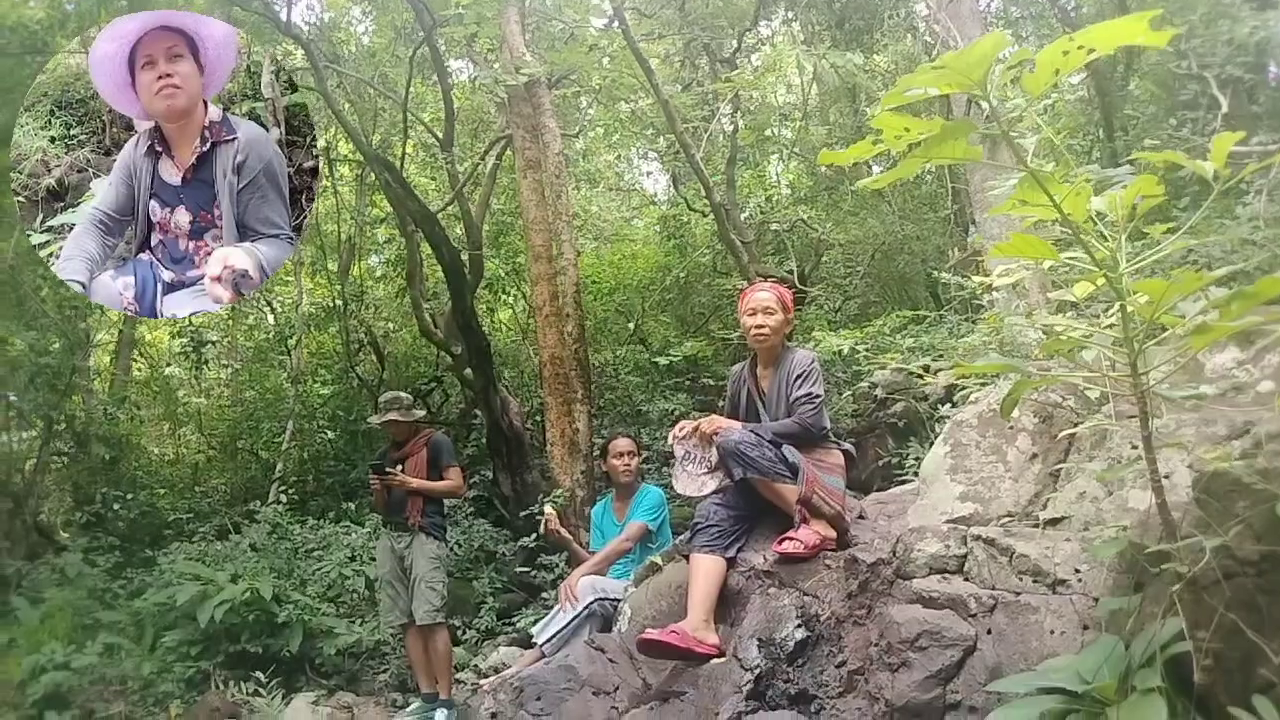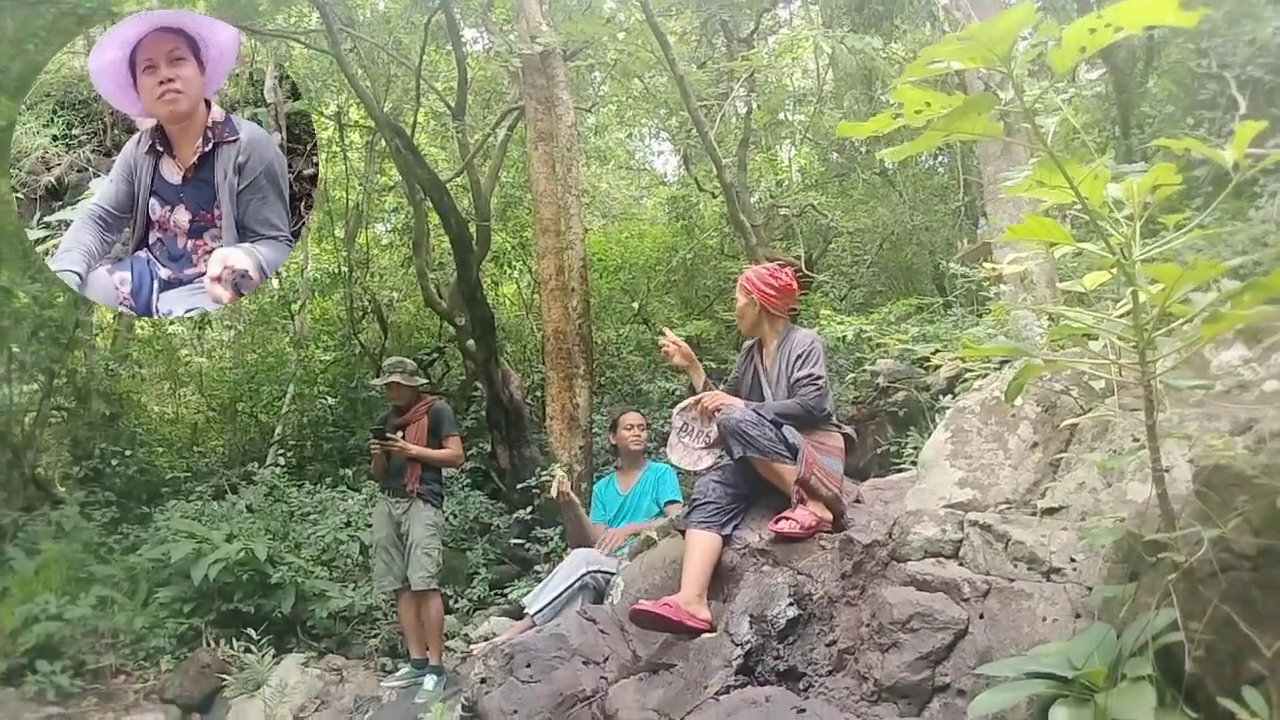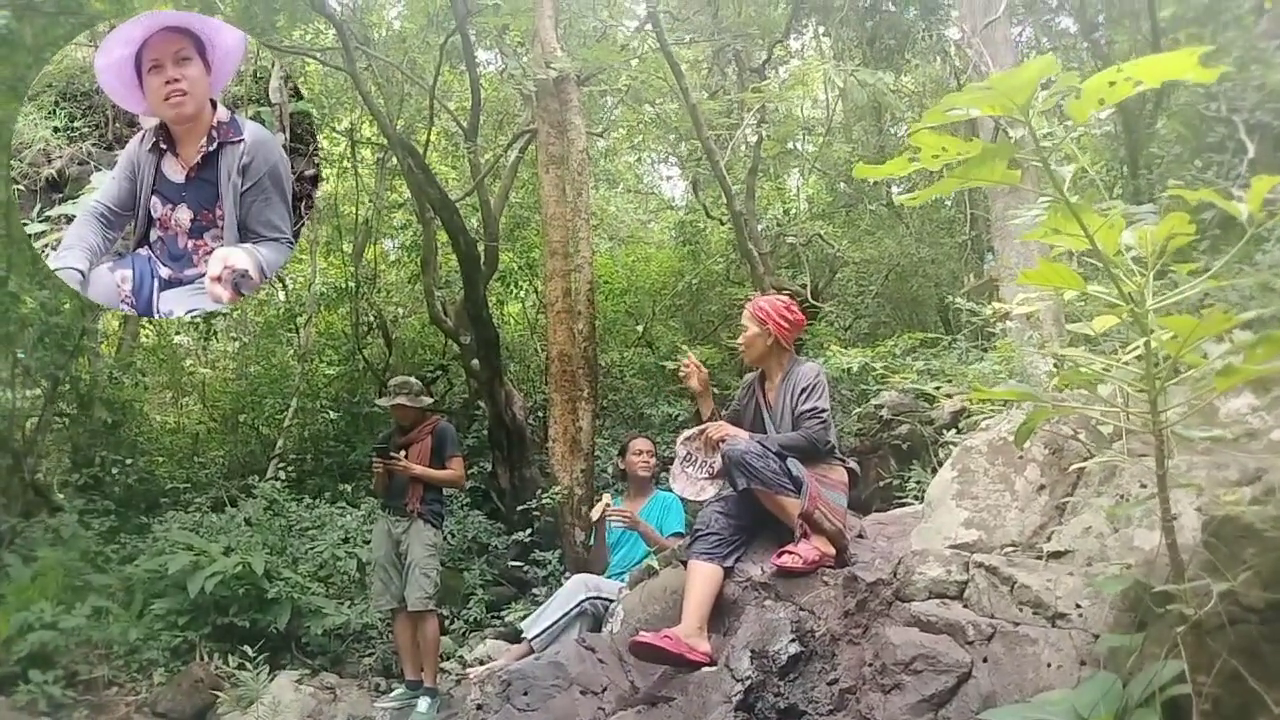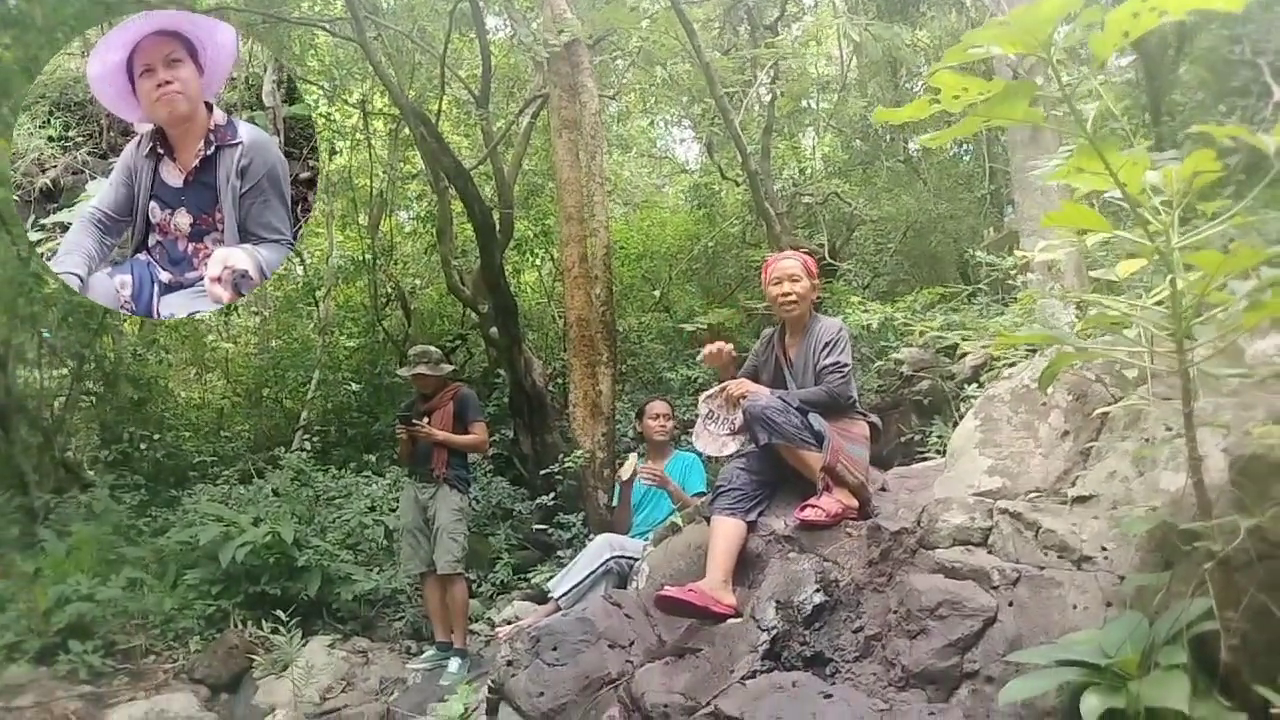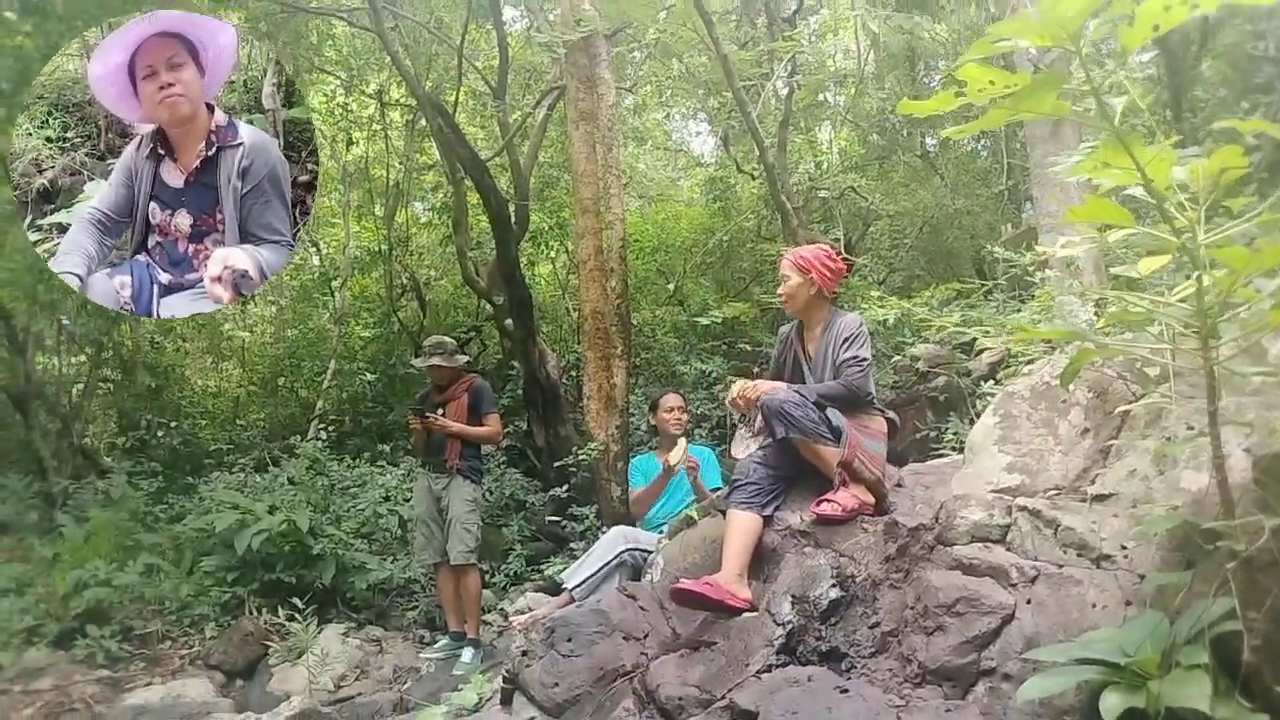
dt=1s
person 1, frame 1
left shoulder: (803, 362)
right shoulder: (739, 375)
left elbow: (809, 425)
right elbow: (728, 428)
left wrist: (739, 429)
right wrist: (700, 428)
left hip: (812, 470)
right hip: (764, 481)
left knee: (736, 442)
right knee: (712, 513)
left ankle: (816, 522)
right ankle: (699, 628)
person 1, frame 2
left shoulder: (805, 342)
right shoulder: (749, 353)
left elbow: (811, 405)
right elbow: (721, 404)
left wrist: (742, 406)
right wrist: (691, 366)
left hip: (812, 451)
right hip: (764, 460)
left knee: (737, 421)
right knee: (711, 489)
left ankle: (813, 504)
right ankle: (692, 601)
person 1, frame 3
left shoulder: (808, 375)
right shoulder: (751, 385)
left elbow: (816, 438)
right elbow: (721, 432)
left wrist: (747, 438)
right wrist: (703, 394)
left hip: (816, 483)
right hip: (766, 492)
left knee: (741, 452)
right knee: (713, 520)
left ankle: (815, 538)
right ankle: (692, 634)
person 1, frame 4
left shoulder: (831, 330)
right shoulder: (768, 341)
left elbow: (837, 393)
right elbow: (738, 390)
left wrist: (767, 394)
right wrist: (725, 367)
left hip: (837, 437)
right hip: (787, 446)
left knee: (761, 407)
right knee: (735, 476)
left ankle: (839, 491)
right ankle: (717, 586)
person 1, frame 5
left shoulder: (849, 326)
right shoulder: (788, 336)
left elbow: (854, 387)
right elbow: (773, 387)
left wrist: (782, 390)
right wrist: (750, 390)
left hip: (855, 433)
right hip: (804, 442)
left knee: (781, 402)
right knee: (752, 470)
left ankle: (855, 486)
right ankle: (732, 579)
person 2, frame 1
left shoulder: (436, 443)
right shoulder: (384, 455)
left elbow: (457, 487)
left wrist: (411, 483)
right wrist: (379, 491)
left hip: (424, 536)
right hip: (390, 538)
left knee: (430, 617)
right knee: (406, 620)
person 2, frame 2
left shoulder: (437, 411)
right shoulder: (385, 421)
left elbow: (456, 456)
left wrist: (411, 449)
right wrist: (378, 456)
left hip: (421, 502)
right hip: (387, 504)
left knee: (425, 584)
right knee: (401, 586)
left ankle: (435, 669)
right ankle: (417, 663)
person 2, frame 3
left shoulder: (441, 431)
right shoulder: (388, 439)
left elbow: (458, 477)
left wrist: (414, 469)
right wrist: (380, 475)
left hip: (422, 522)
right hip: (387, 521)
left knee: (422, 604)
right knee: (397, 605)
left ankle: (429, 690)
right ankle: (411, 683)
person 2, frame 4
left shoulder: (462, 397)
right shoulder: (409, 407)
left elbow: (481, 442)
left wrist: (437, 435)
right wrist: (405, 442)
left hip: (448, 487)
right hip: (414, 488)
left knee: (450, 568)
right knee: (426, 569)
left ankle: (460, 651)
right ankle: (442, 645)
person 2, frame 5
left shoulder: (477, 389)
right shoulder: (424, 398)
left elbow: (495, 433)
left wrist: (452, 427)
right wrist: (419, 432)
left hip: (461, 478)
right hip: (428, 479)
left knee: (463, 558)
right knee: (439, 560)
left ankle: (473, 642)
right ankle: (455, 635)
person 3, frame 1
left shoulder: (249, 144)
right shoulder: (139, 151)
left elbow: (278, 243)
right elbow: (100, 225)
left wrist: (248, 260)
right wrist: (66, 285)
left hip: (213, 292)
right hip: (149, 280)
person 3, frame 2
left shoulder: (250, 145)
right shoulder: (140, 149)
left elbow: (276, 244)
right elbow: (98, 220)
left wrist: (248, 262)
right wrist: (63, 277)
left hip: (211, 290)
right hip: (146, 277)
person 3, frame 3
left shoulder: (254, 146)
right shoulder: (143, 148)
left elbow: (277, 246)
right elbow: (100, 217)
left wrist: (248, 261)
right wrist: (64, 274)
left hip: (212, 289)
right hip: (147, 275)
person 3, frame 4
left shoulder: (252, 148)
right shoulder: (140, 152)
left elbow: (278, 247)
right elbow: (98, 223)
left wrist: (248, 262)
right wrist: (64, 278)
left hip: (212, 292)
right hip: (147, 279)
person 3, frame 5
left shoulder: (253, 150)
right shoulder: (140, 153)
left elbow: (278, 249)
right elbow: (98, 223)
left wrist: (248, 263)
right wrist: (63, 279)
left hip: (212, 294)
right hip: (146, 280)
person 4, frame 1
left shoulder: (652, 496)
right shoulder: (599, 511)
left elbow: (626, 542)
right elbow: (600, 568)
left wrist: (578, 573)
right wrist: (569, 544)
right hip: (612, 594)
left knee: (587, 586)
right knee: (588, 603)
left ankle: (525, 664)
person 4, frame 2
left shoulder: (662, 474)
right shoulder: (602, 488)
right elbow: (599, 542)
left wrist: (631, 528)
right wrist: (575, 509)
right hip: (608, 568)
left knee: (582, 558)
right knee: (582, 584)
left ankle: (518, 631)
person 4, frame 3
left shoulder: (668, 502)
right shoulder: (611, 507)
right elbow: (598, 569)
left wrist: (641, 527)
right wrist: (600, 529)
right hip: (607, 594)
left knee: (582, 584)
right knee: (583, 606)
left ankle: (515, 655)
person 4, frame 4
left shoulder: (689, 462)
right shoulder: (632, 469)
right elbow: (621, 529)
left wrist: (670, 486)
right wrist: (625, 490)
right hip: (630, 553)
left knee: (606, 544)
right knee: (607, 567)
left ankle: (546, 613)
person 4, frame 5
left shoulder: (704, 456)
right shoulder: (640, 463)
right elbow: (636, 511)
left wrist: (695, 480)
right wrist: (664, 477)
right hip: (643, 548)
left knee: (621, 536)
right knee: (621, 559)
left ankle: (558, 605)
